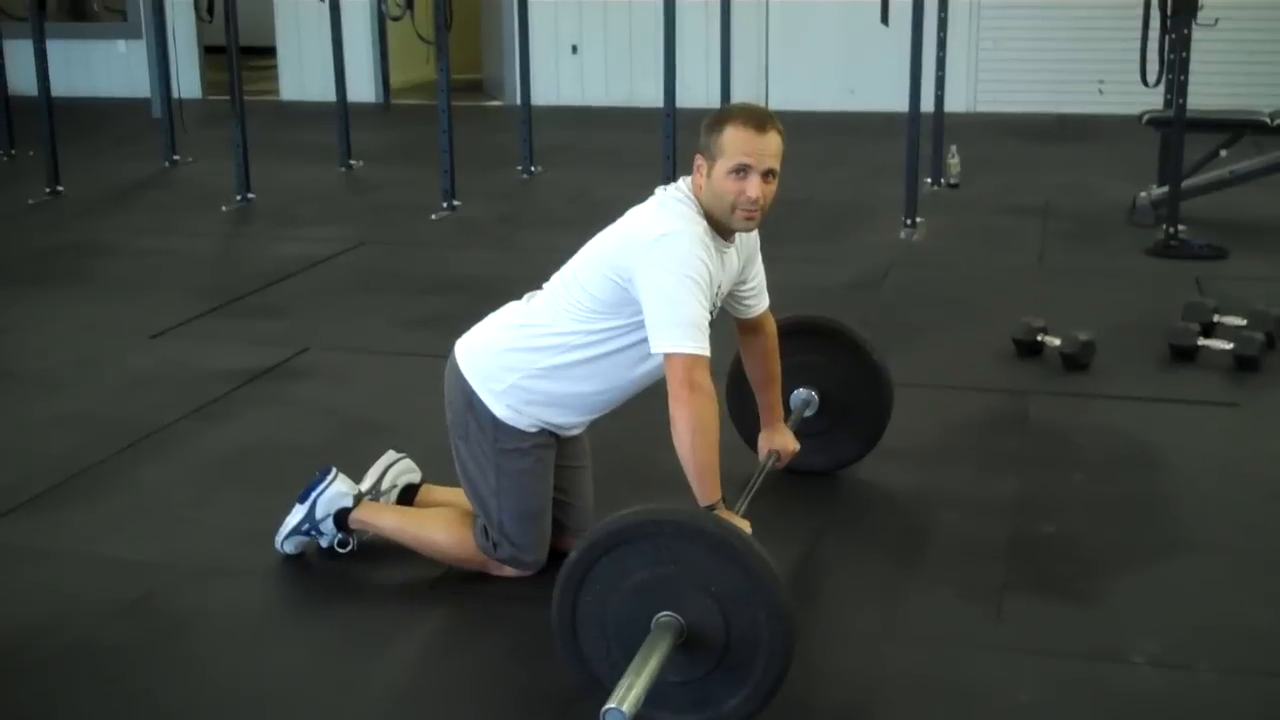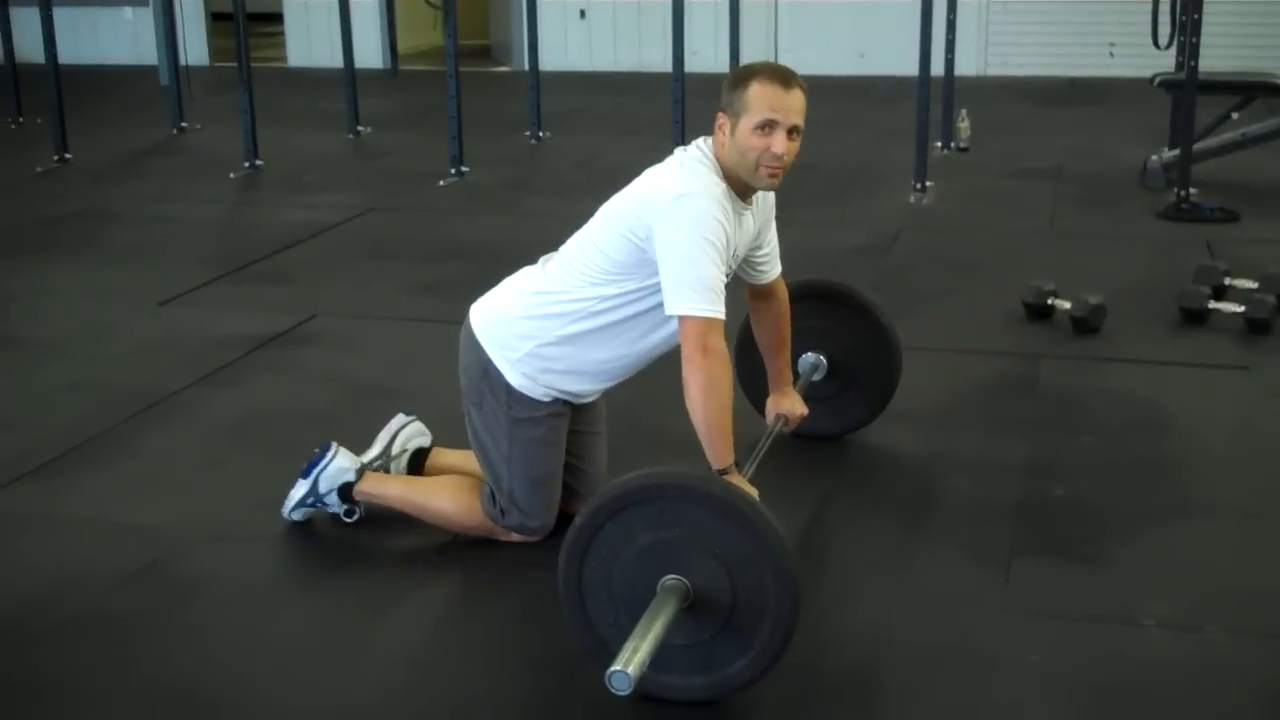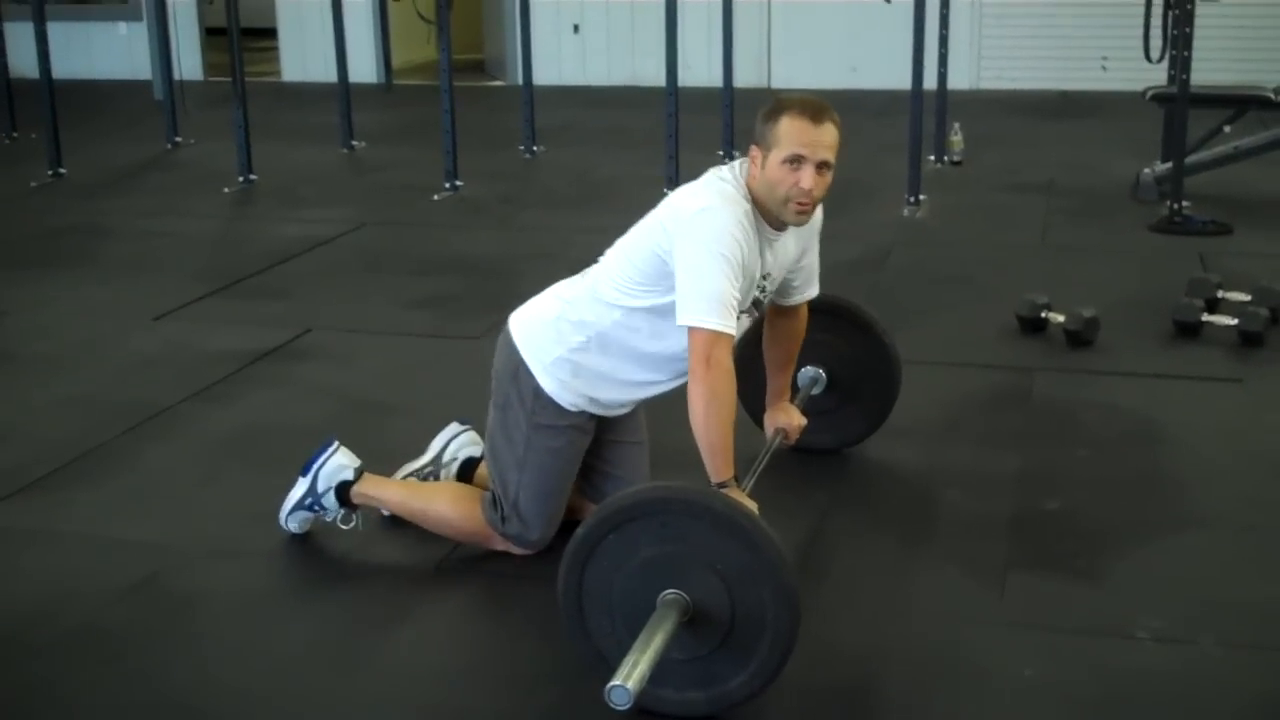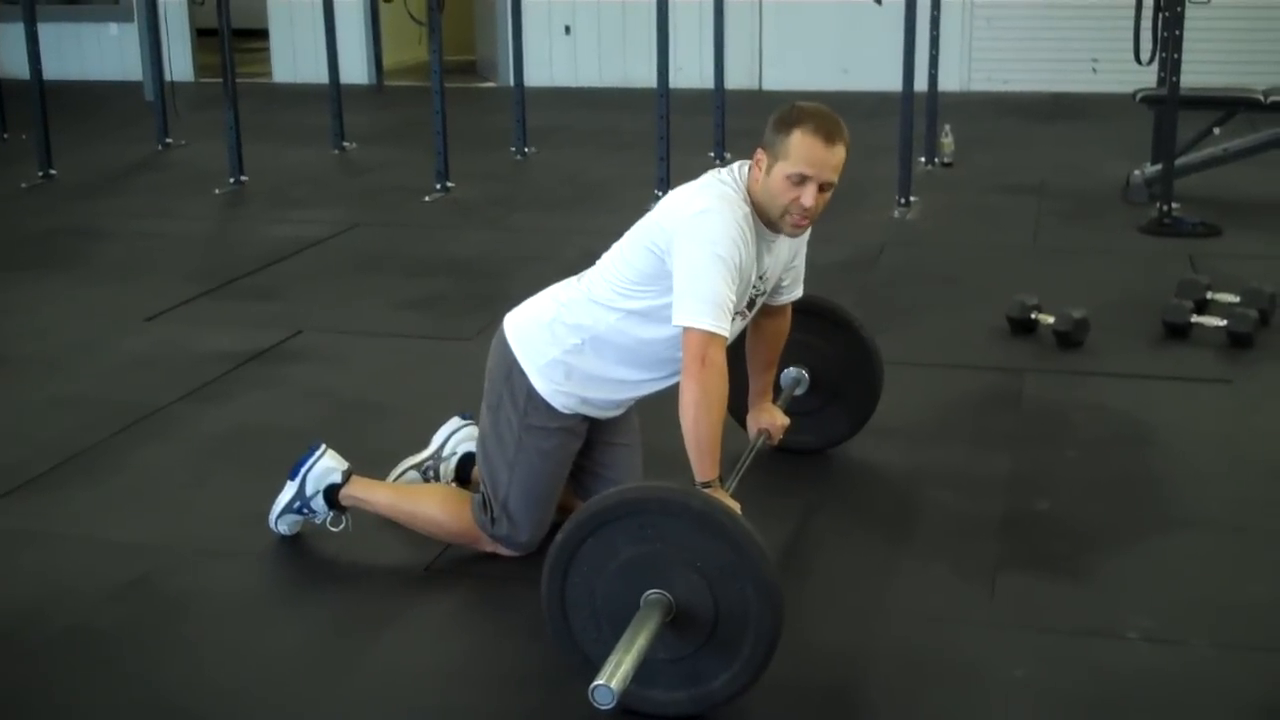
dt=0.7s
person 1, frame 1
left shoulder: (736, 226)
right shoulder: (675, 242)
left elbow: (756, 323)
right elbow: (689, 387)
left wrist: (773, 423)
right wrist: (714, 512)
left hip: (542, 388)
right hip: (501, 390)
left knee: (567, 536)
right knee: (515, 557)
left ankle: (402, 491)
right ankle: (346, 508)
person 1, frame 2
left shoulder: (754, 190)
right shoulder: (694, 201)
left elbow: (767, 289)
right elbow: (703, 350)
left wrist: (781, 387)
right wrist: (726, 476)
left hip: (560, 356)
right hip: (518, 358)
left knee: (578, 500)
right knee: (522, 523)
left ankle: (412, 457)
right ankle: (350, 480)
person 1, frame 3
left shoulder: (799, 213)
right shoulder: (716, 218)
left elbow: (789, 305)
right elbow: (709, 362)
left wrist: (779, 401)
right wrist: (724, 489)
left hip: (605, 377)
right hip: (553, 366)
right knee: (518, 534)
left ankle: (468, 463)
right ankle: (347, 482)
person 1, frame 4
left shoulder: (790, 214)
right shoulder: (713, 219)
left elbow: (772, 306)
right elbow: (703, 361)
left wrist: (761, 400)
right wrist: (708, 489)
left hip: (597, 380)
right hip: (547, 368)
right knee: (508, 535)
left ankle: (467, 456)
right ankle: (336, 485)
